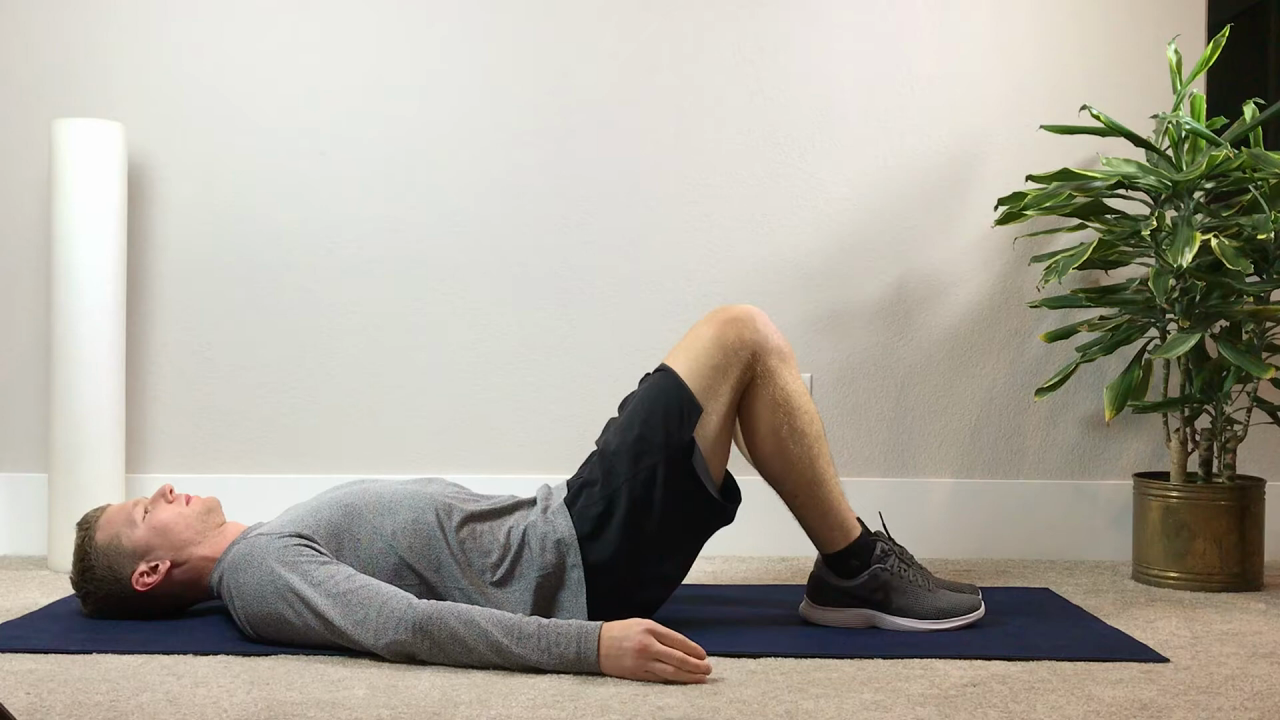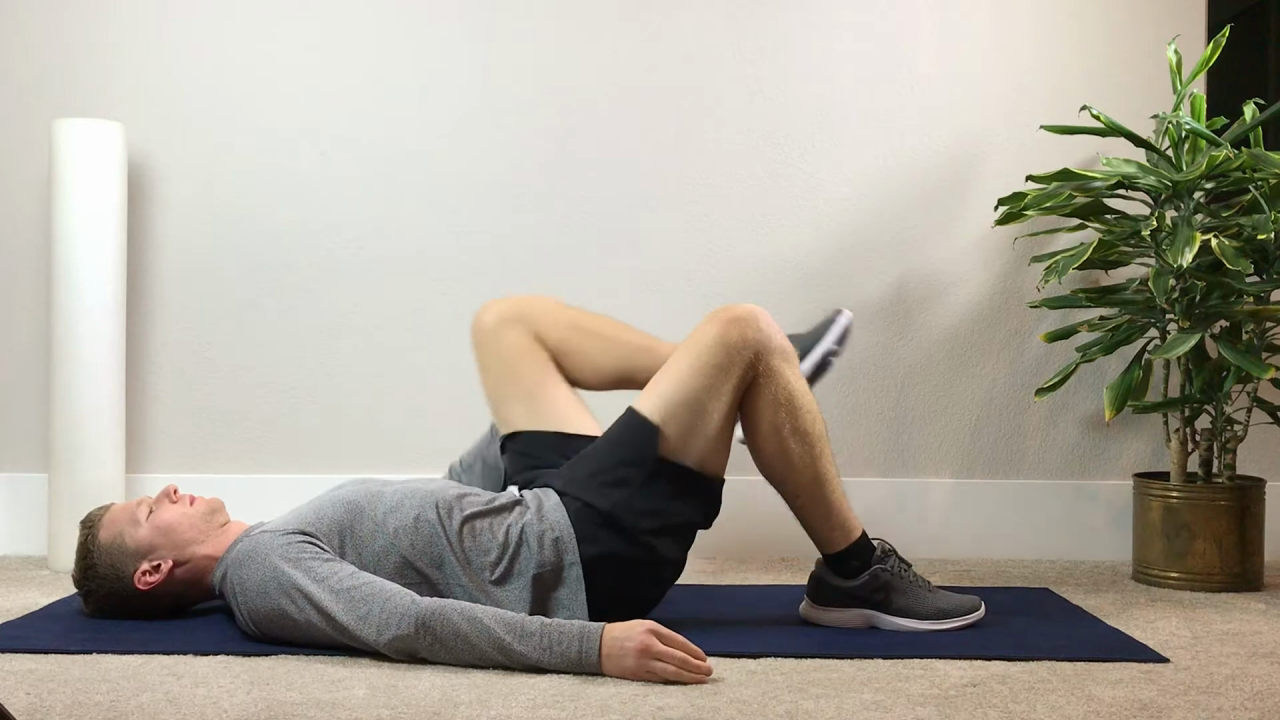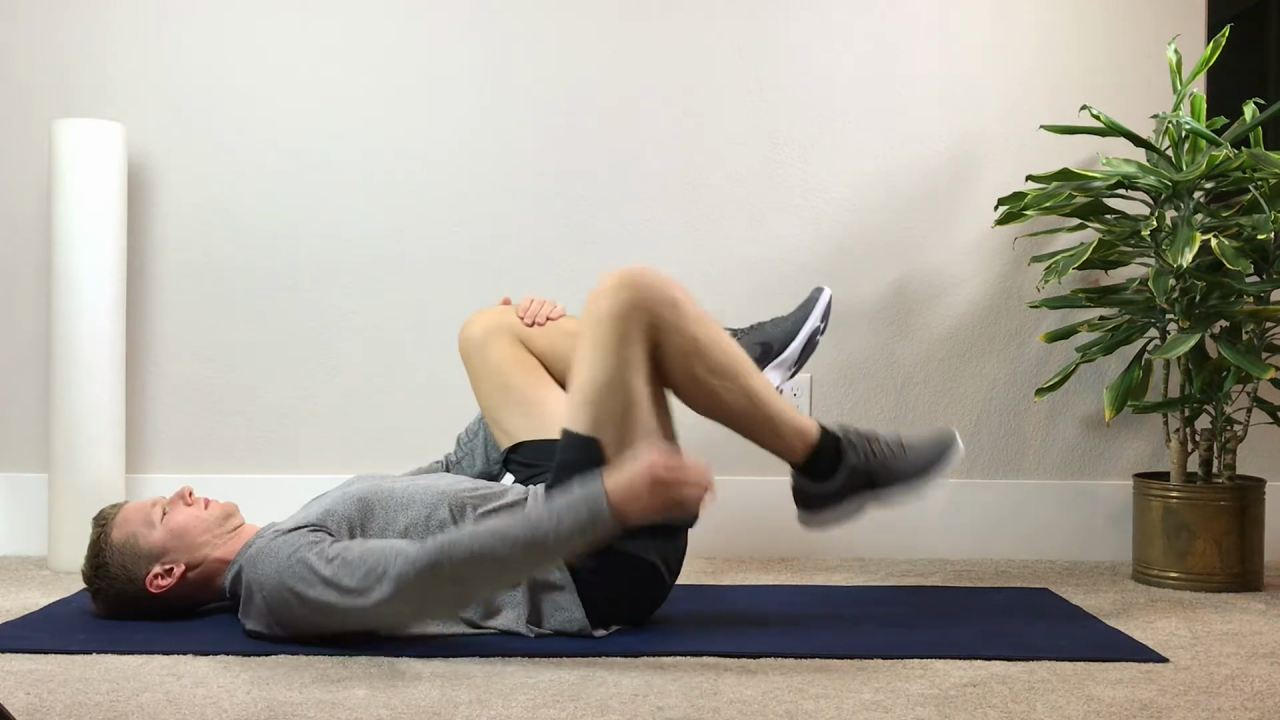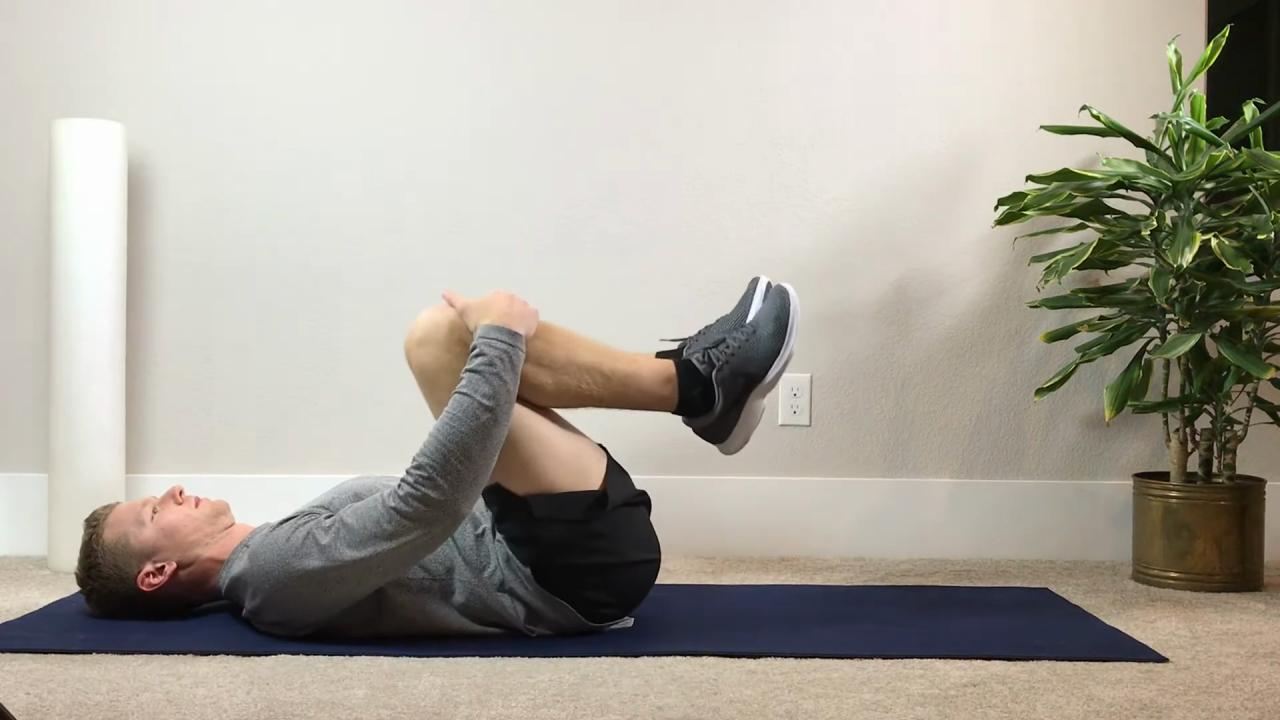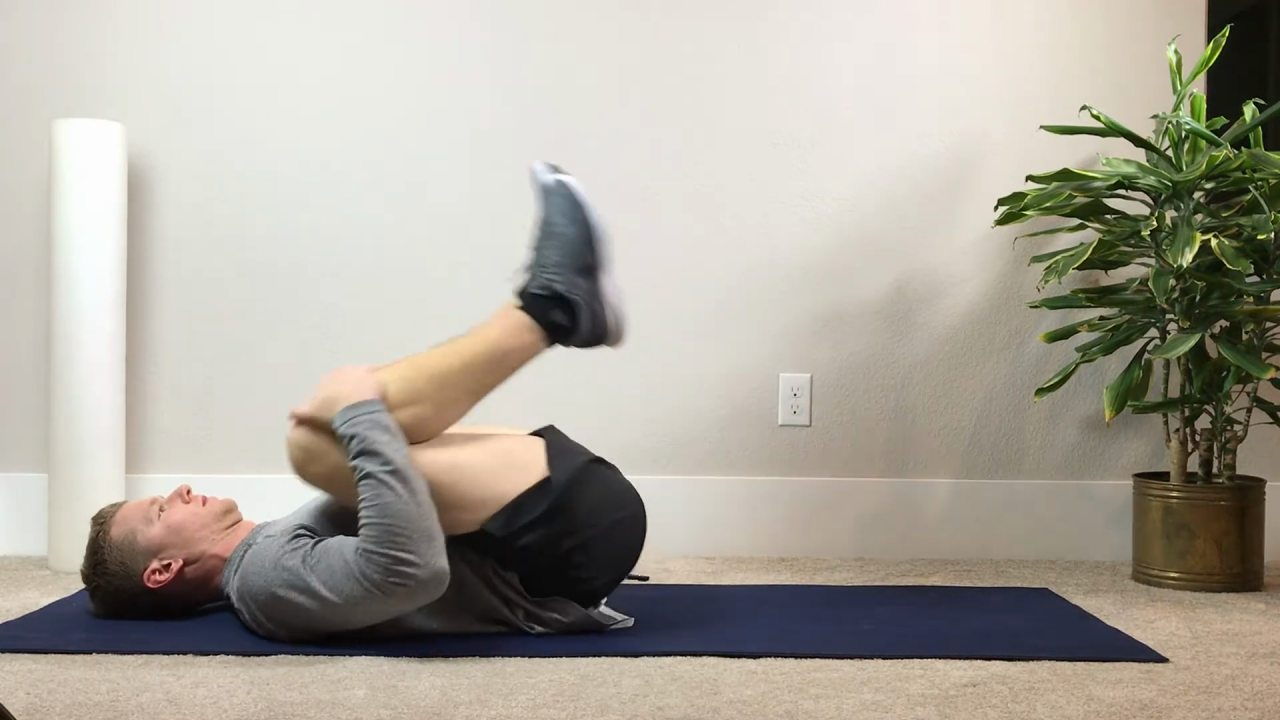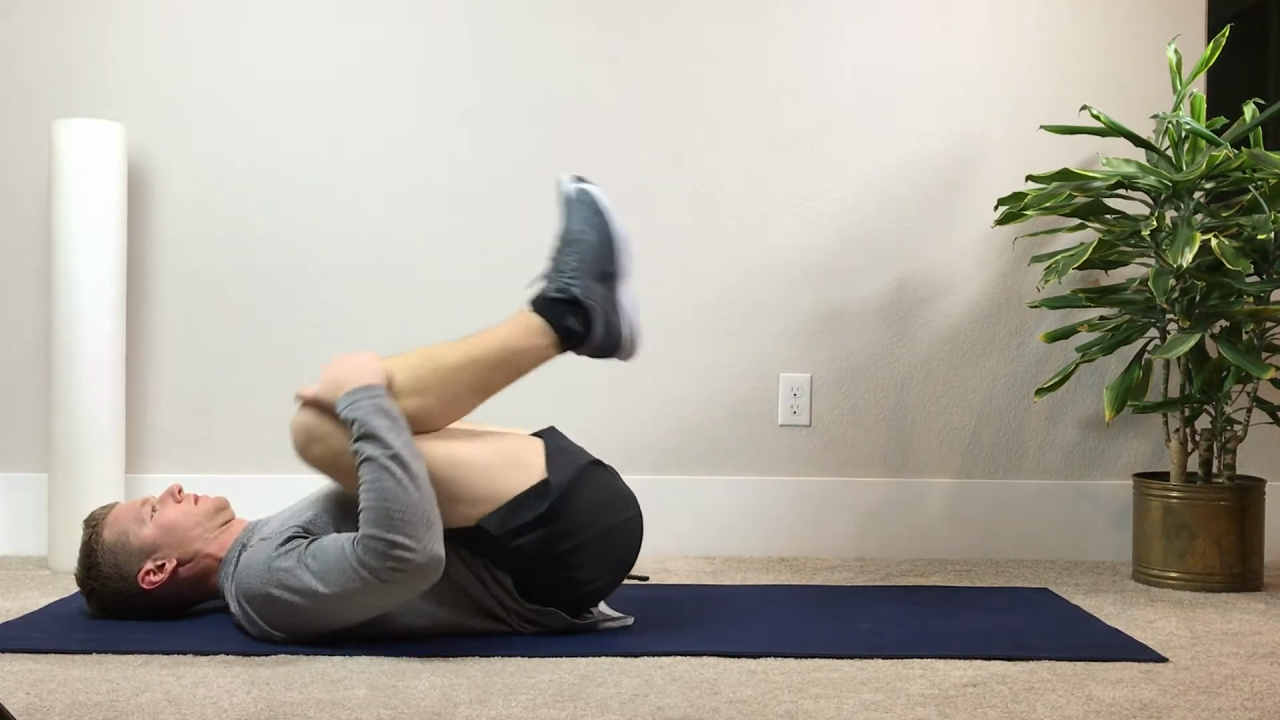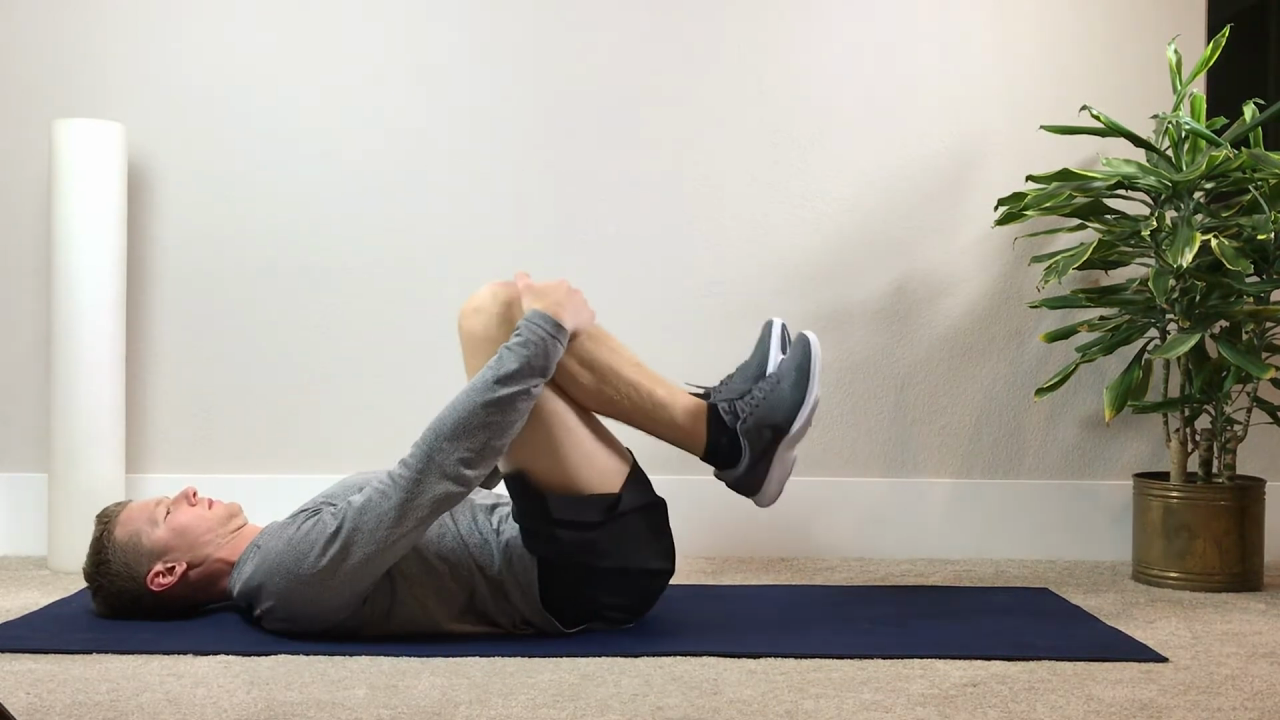
dt=0.7s
person 1, frame 1
left shoulder: (280, 548)
right shoulder: (260, 574)
right elbow: (405, 627)
right wrist: (590, 646)
left hip: (563, 526)
right hip: (587, 561)
left knee: (729, 348)
right knee: (741, 333)
left ankle: (856, 557)
right ankle: (854, 577)
person 1, frame 2
left shoulder: (281, 543)
right shoulder: (263, 573)
right elbow: (407, 624)
left wrist: (515, 431)
right wrist: (591, 643)
left hip: (545, 508)
right hip: (587, 552)
left knee: (507, 320)
right knee: (743, 329)
left ankle: (766, 401)
right ankle: (855, 573)
person 1, frame 3
left shoulder: (291, 544)
right shoulder: (279, 580)
left elbow: (438, 492)
right elbow: (431, 570)
left wrist: (551, 364)
right wrist: (604, 498)
left hip: (558, 524)
right hip: (597, 571)
left knee: (489, 328)
right knee: (632, 292)
left ankle: (730, 365)
right ankle: (826, 463)
person 1, frame 4
left shoulder: (280, 548)
right shoulder: (279, 574)
left elbow: (439, 490)
right elbow: (427, 505)
right wrist: (500, 344)
left hip: (565, 550)
right hip: (581, 568)
left knee: (463, 334)
right knee: (442, 334)
left ankle: (693, 378)
right ankle: (696, 386)
person 1, frame 5
left shoulder: (276, 548)
right shoulder: (270, 580)
right elbow: (412, 568)
right wrist: (360, 416)
left ankle: (552, 307)
right ankle: (553, 309)
person 1, frame 6
left shoulder: (268, 547)
right shoulder: (265, 583)
right elbow: (407, 555)
right wrist: (366, 403)
left hip: (561, 554)
left ankle: (565, 315)
right ankle: (563, 318)
person 1, frame 7
left shoulder: (292, 547)
right shoulder: (294, 572)
left elbow: (434, 491)
right elbow: (433, 474)
right wrist: (543, 335)
left hip: (580, 561)
right hip: (592, 567)
left knee: (514, 319)
right knee: (497, 310)
left ankle: (723, 422)
right ankle: (725, 434)
